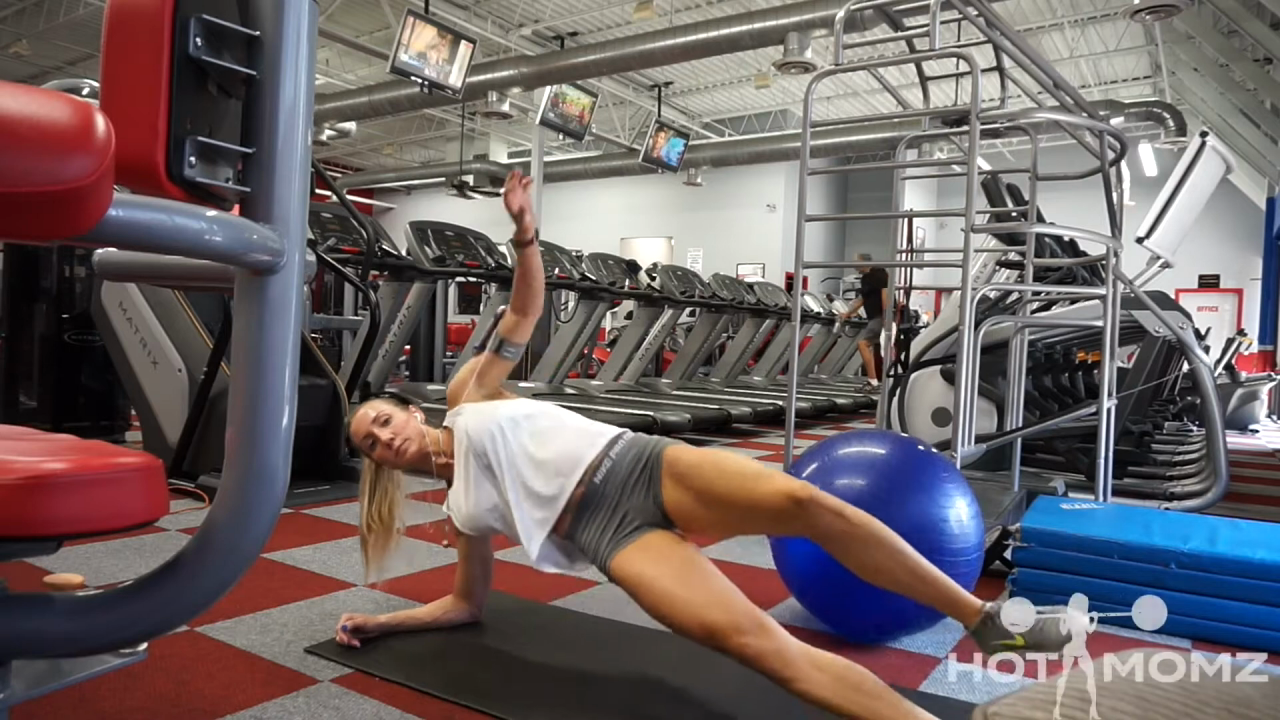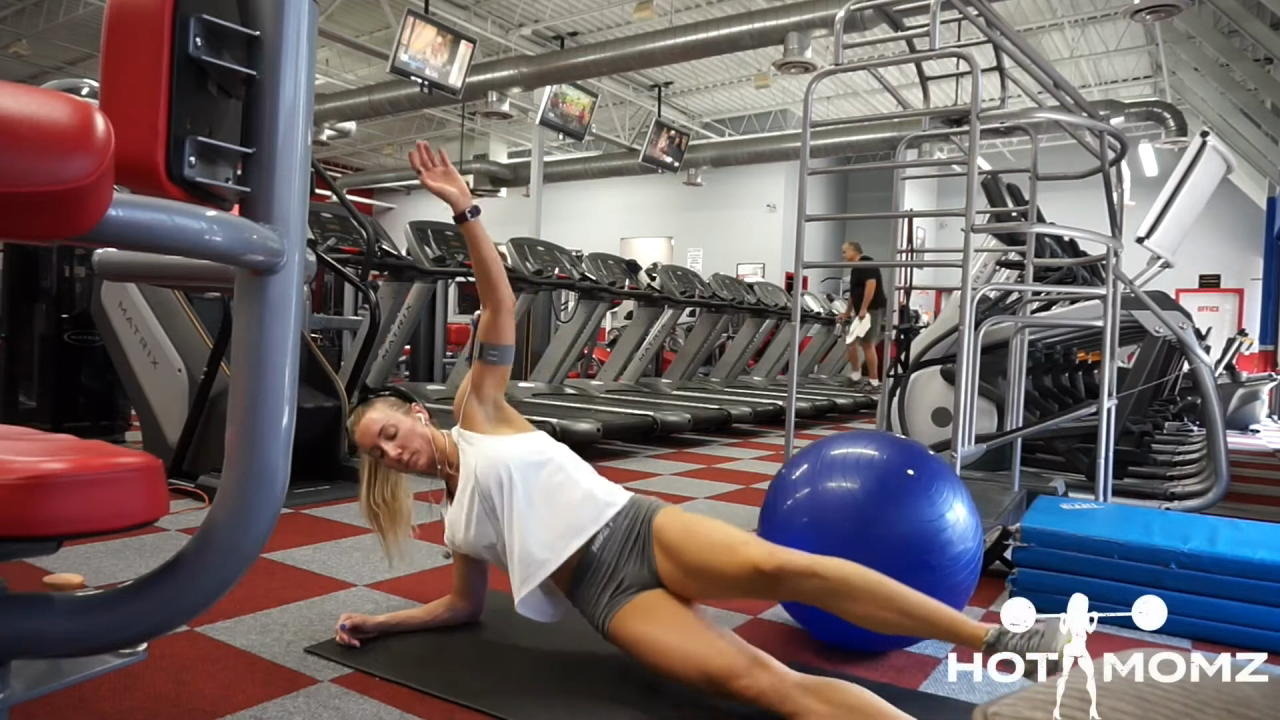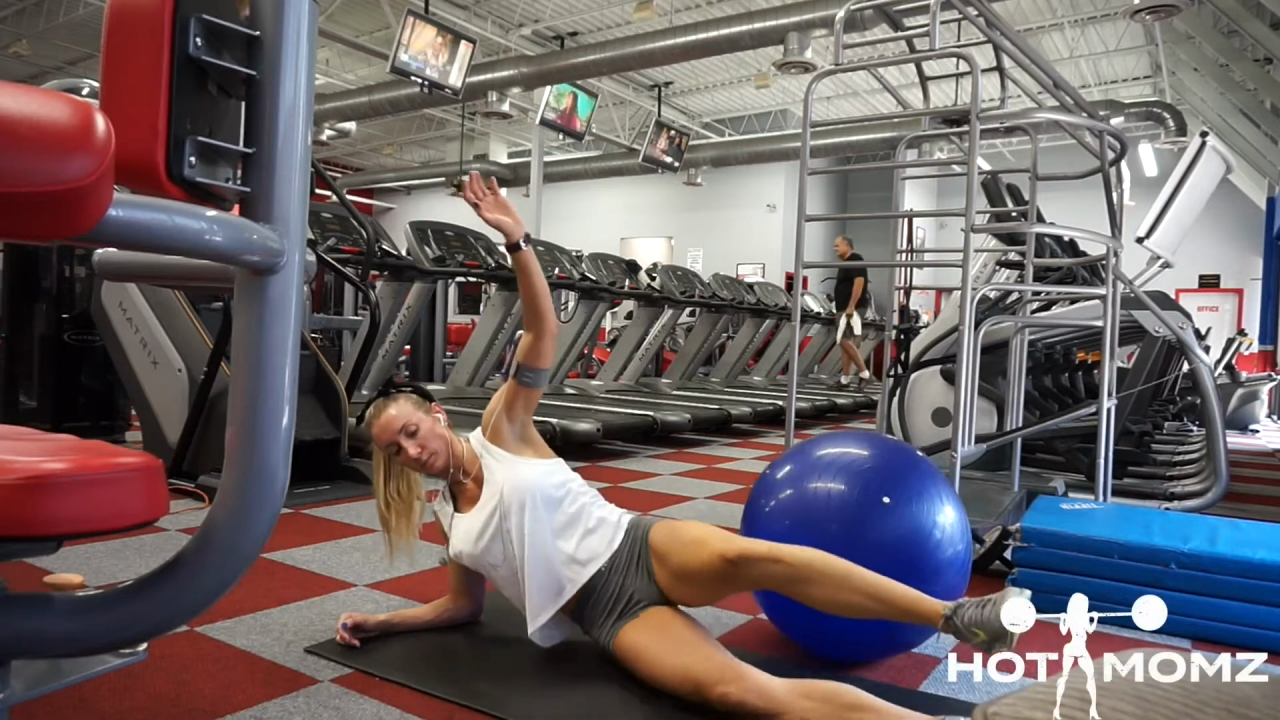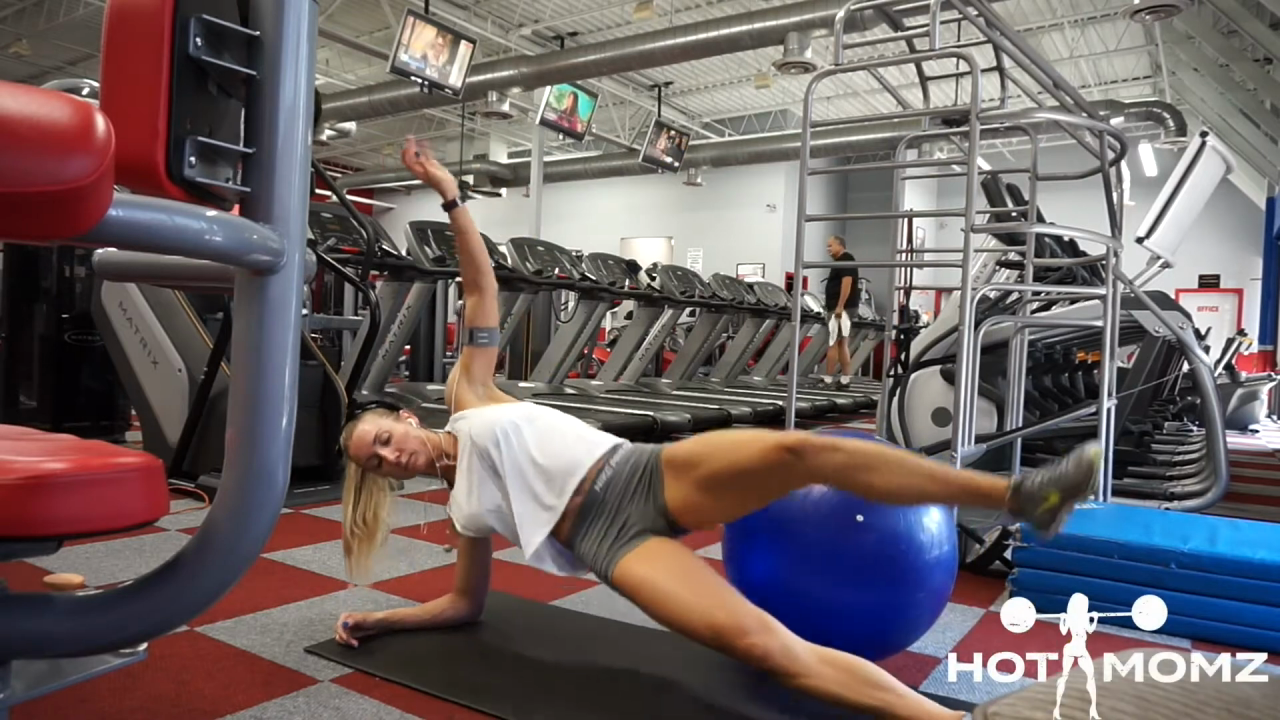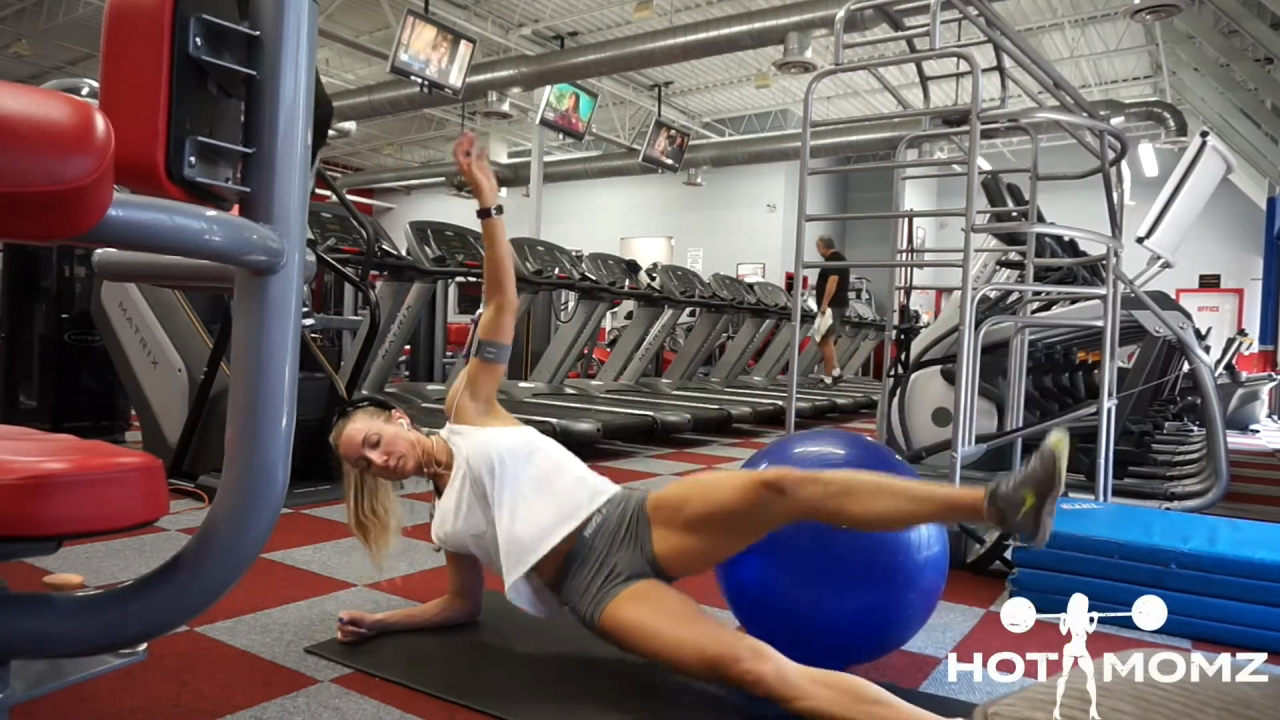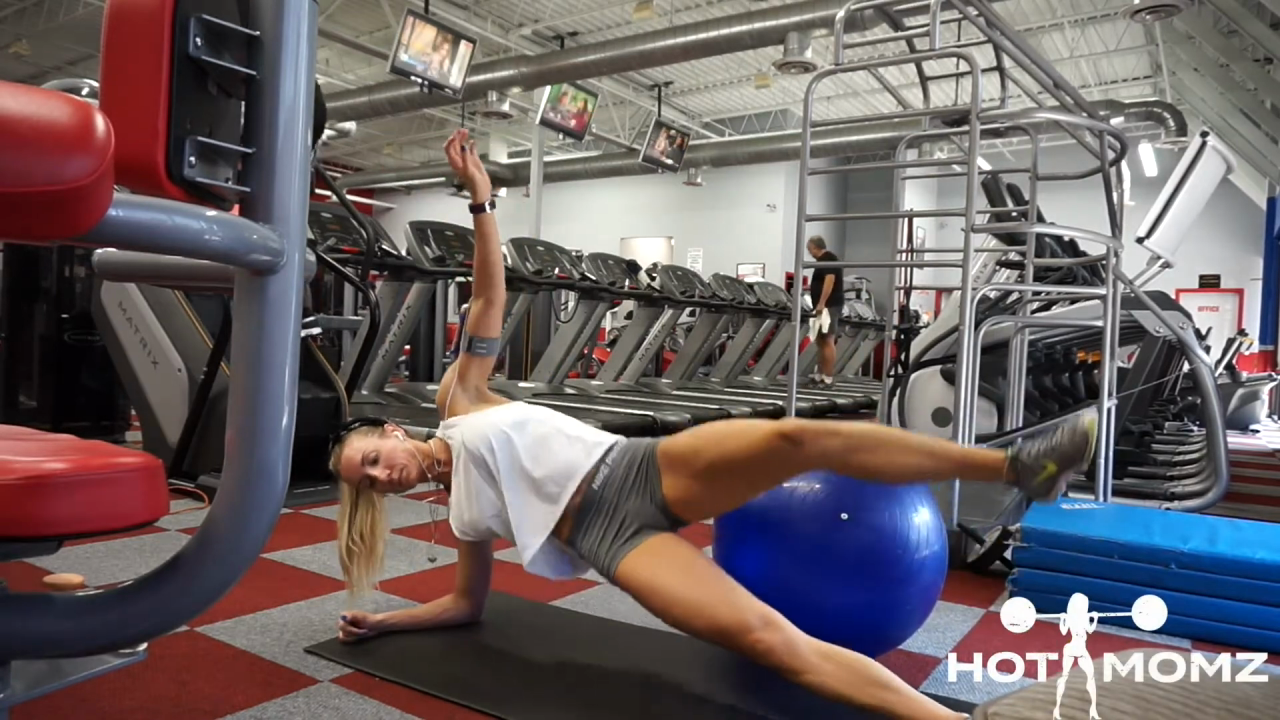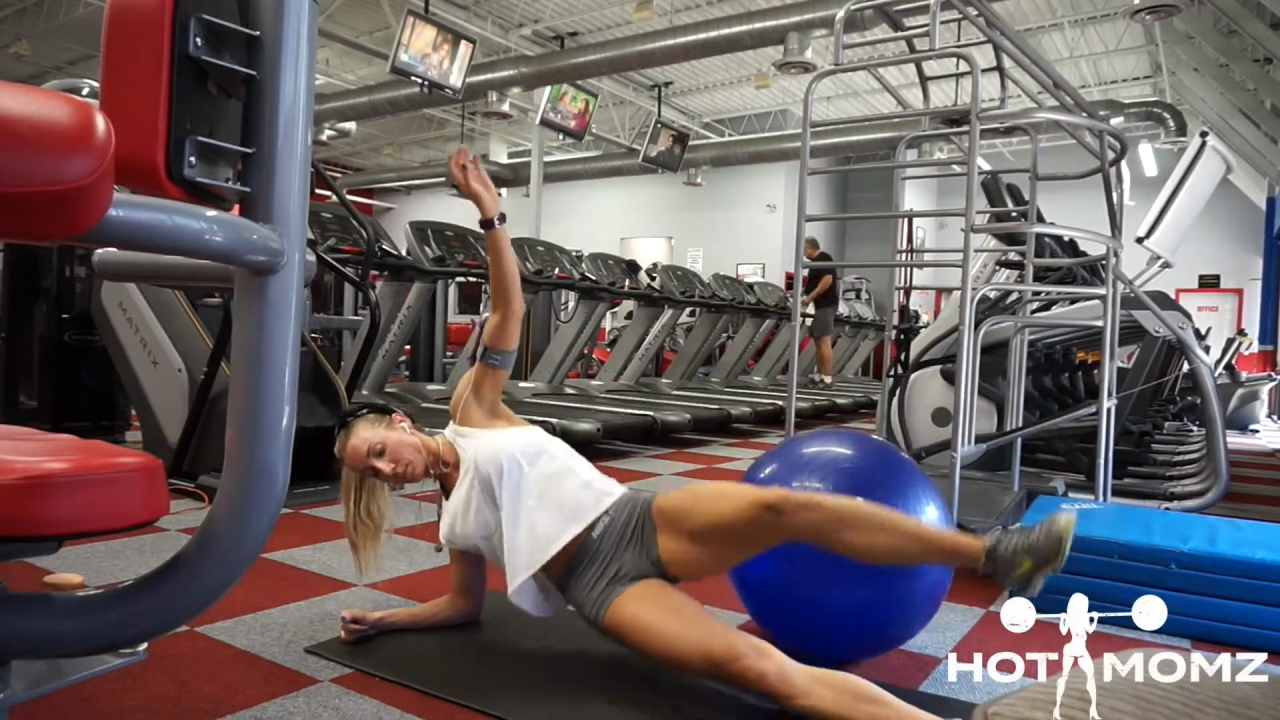
dt=0.5s
person 1, frame 1
left shoulder: (469, 391)
right shoulder: (461, 502)
left elbow: (528, 305)
right elbow: (466, 604)
left wrist: (521, 230)
right wrist: (378, 623)
left hip: (645, 466)
right hip: (613, 531)
left knee: (803, 501)
right knee: (754, 641)
left ankle: (984, 617)
person 1, frame 2
left shoulder: (475, 409)
right shoulder: (453, 519)
left elbow: (499, 304)
right elbow: (464, 606)
left wrist: (463, 210)
right wrist: (380, 624)
left hip: (637, 530)
right hip: (610, 597)
left knee: (783, 568)
left ankle: (994, 641)
person 1, frame 3
left shoulder: (500, 428)
right shoulder: (453, 521)
left elbow: (544, 331)
right elbow: (462, 607)
left wrist: (515, 240)
right wrist: (377, 621)
left hip: (639, 548)
right hip: (611, 613)
left knee: (746, 556)
left ankle: (958, 615)
person 1, frame 4
left shoulder: (465, 393)
right shoulder: (464, 505)
left elbow: (481, 292)
right elbow: (466, 604)
left wrist: (452, 196)
right wrist: (378, 621)
left hip: (648, 476)
right hip: (615, 537)
left knee: (802, 451)
right knee: (763, 644)
left ankle: (1016, 495)
person 1, frame 5
left shoulder: (467, 410)
right shoulder: (448, 521)
left elbow: (502, 304)
right elbow: (461, 606)
left wrist: (488, 204)
right wrist: (376, 622)
left hip: (630, 520)
right hip: (601, 584)
left knee: (780, 486)
left ankle: (997, 503)
person 1, frame 6
left shoulder: (457, 396)
right shoulder: (463, 512)
left elbow: (491, 293)
right elbow: (468, 604)
left wrist: (479, 198)
right wrist: (381, 622)
left hip: (645, 470)
right hip: (619, 534)
left knee: (800, 439)
right knee: (767, 639)
left ankle: (1016, 464)
person 1, frame 7
left shoulder: (470, 410)
right shoulder: (455, 521)
left elbow: (509, 310)
right elbow: (464, 605)
left wrist: (489, 215)
right wrist: (379, 620)
left hip: (637, 521)
right hip: (606, 583)
left knee: (784, 506)
left ankle: (992, 552)
